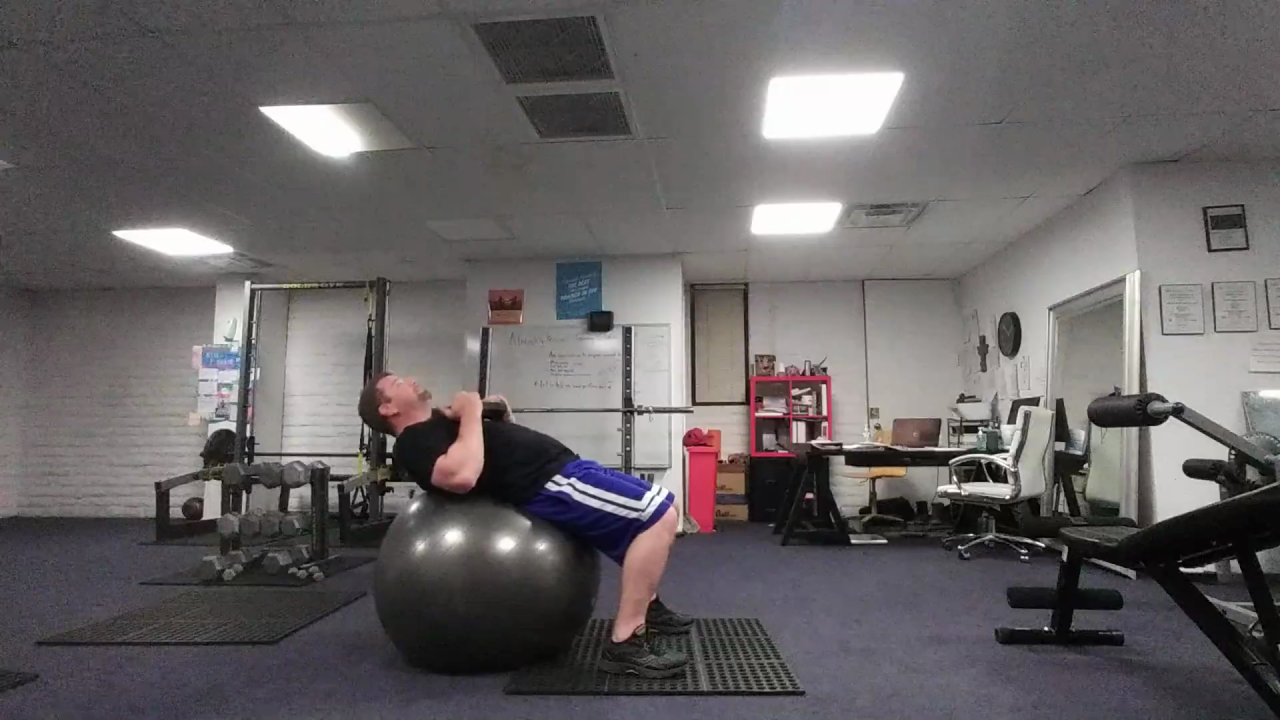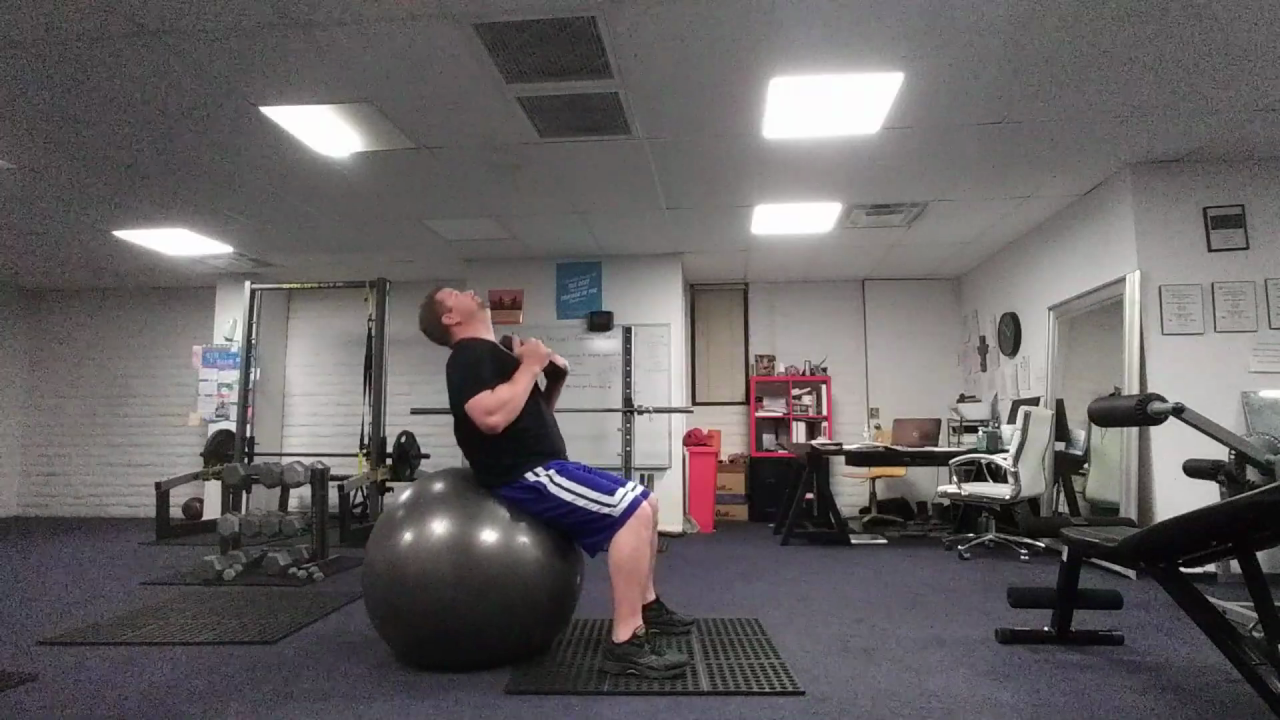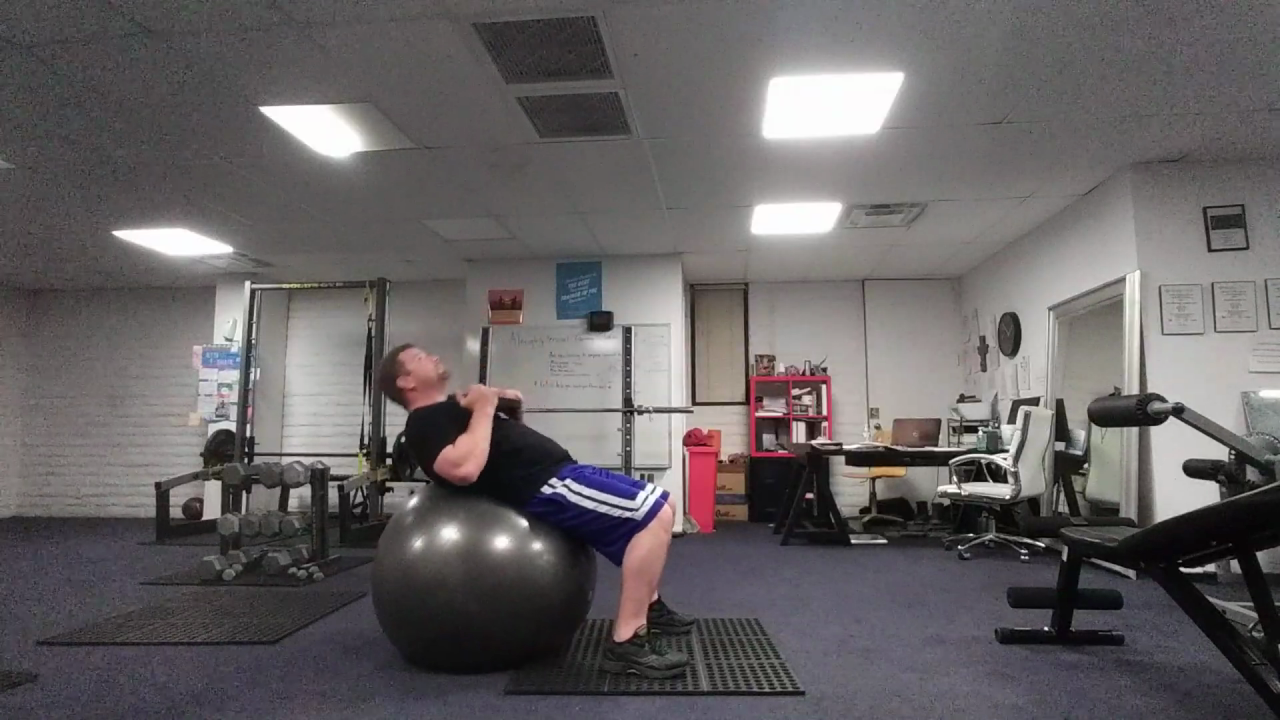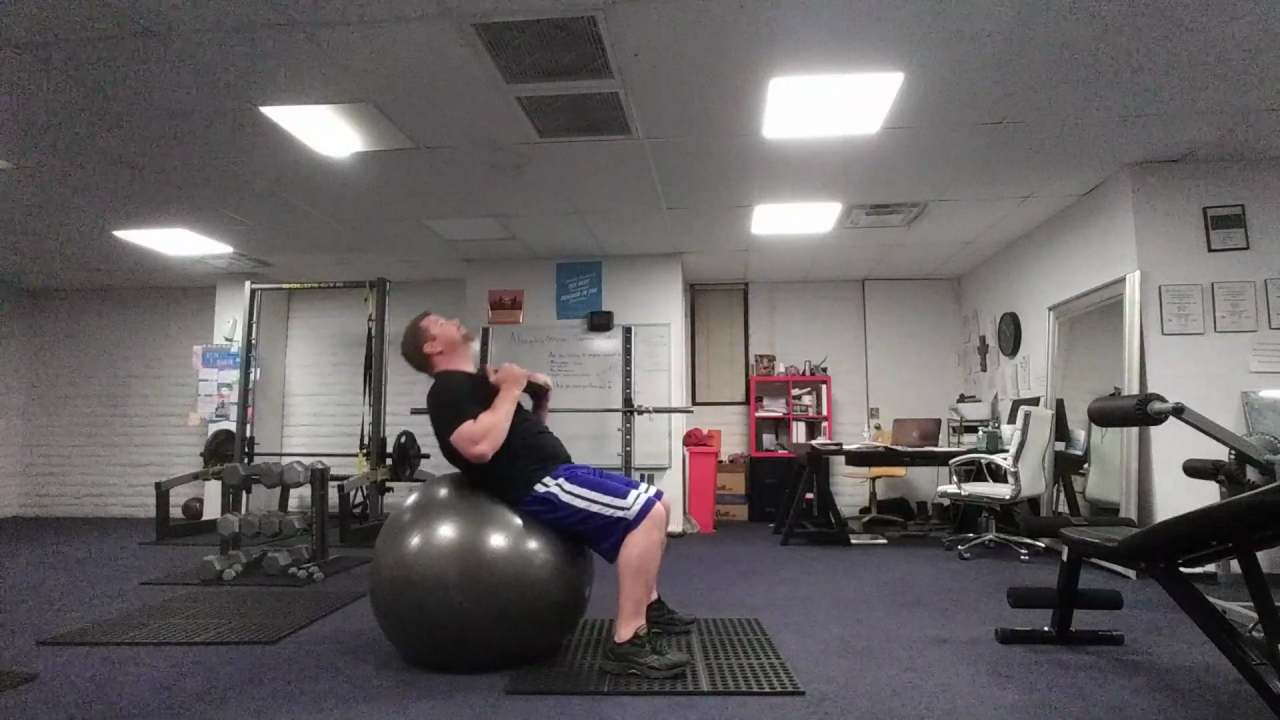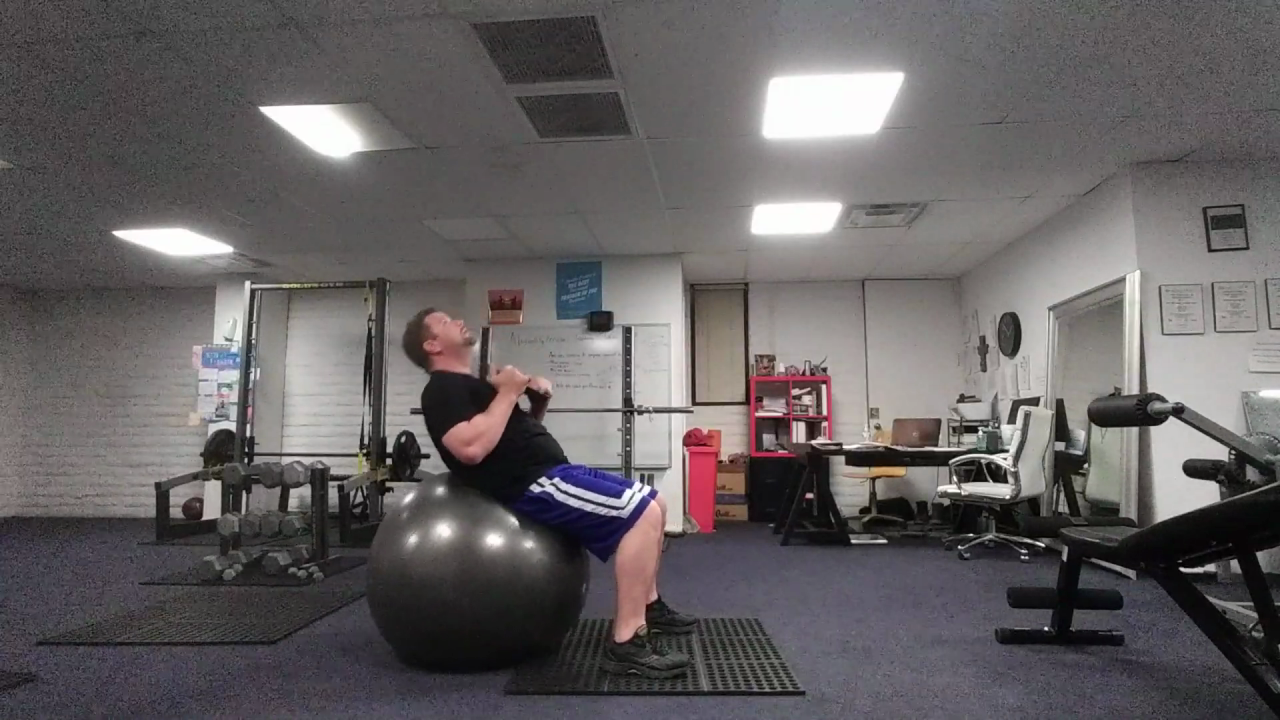
dt=1s
person 1, frame 1
left shoulder: (434, 429)
right shoulder: (414, 443)
right elbow: (462, 475)
left wrist: (502, 417)
right wrist: (471, 413)
left hip: (559, 471)
right hip: (550, 483)
left knee: (653, 512)
right knee: (660, 516)
left ankle: (647, 607)
right ankle: (626, 644)
person 1, frame 2
left shoulder: (489, 354)
right shoulder: (471, 356)
right elbow: (492, 418)
left wrist: (555, 381)
right wrist: (531, 366)
left hip: (542, 468)
right hip: (527, 477)
left knee: (643, 506)
right knee: (635, 512)
left ankle: (648, 606)
right ankle: (627, 644)
person 1, frame 3
left shoulder: (447, 411)
right shoulder: (425, 424)
right elbow: (465, 468)
left wrist: (510, 411)
right wrist: (484, 408)
left hip: (556, 473)
right hip: (544, 486)
left knee: (654, 508)
right knee: (657, 515)
left ankle: (649, 607)
right ankle: (627, 644)
person 1, frame 4
left shoulder: (470, 384)
right shoulder: (449, 390)
right elbow: (480, 446)
left wrist: (540, 399)
right wrist: (510, 389)
left hip: (554, 474)
right hip: (540, 486)
left knee: (650, 508)
right knee: (650, 513)
left ankle: (649, 606)
right ankle: (627, 644)
person 1, frame 5
left shoulder: (464, 385)
right shoulder: (444, 390)
right elbow: (471, 447)
left wrist: (537, 404)
right wrist: (508, 393)
left hip: (548, 473)
right hip: (533, 486)
left knee: (651, 506)
right knee: (644, 515)
left ankle: (650, 607)
right ankle: (627, 644)
